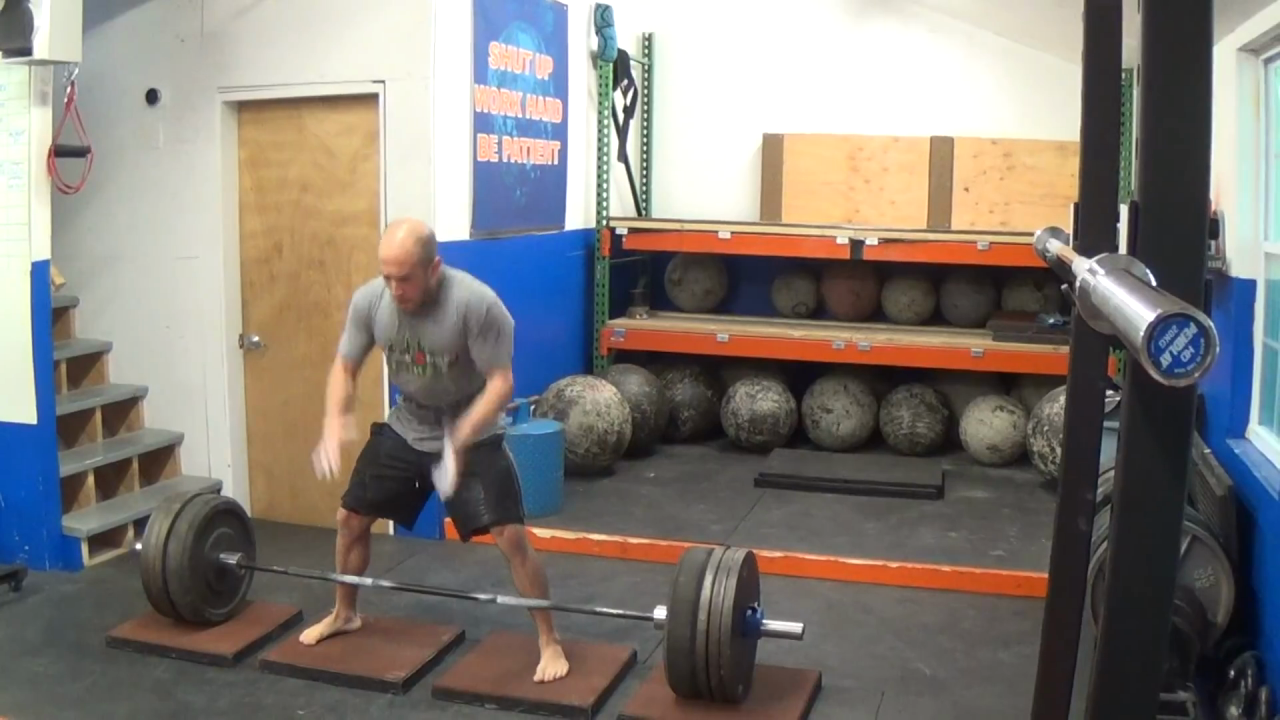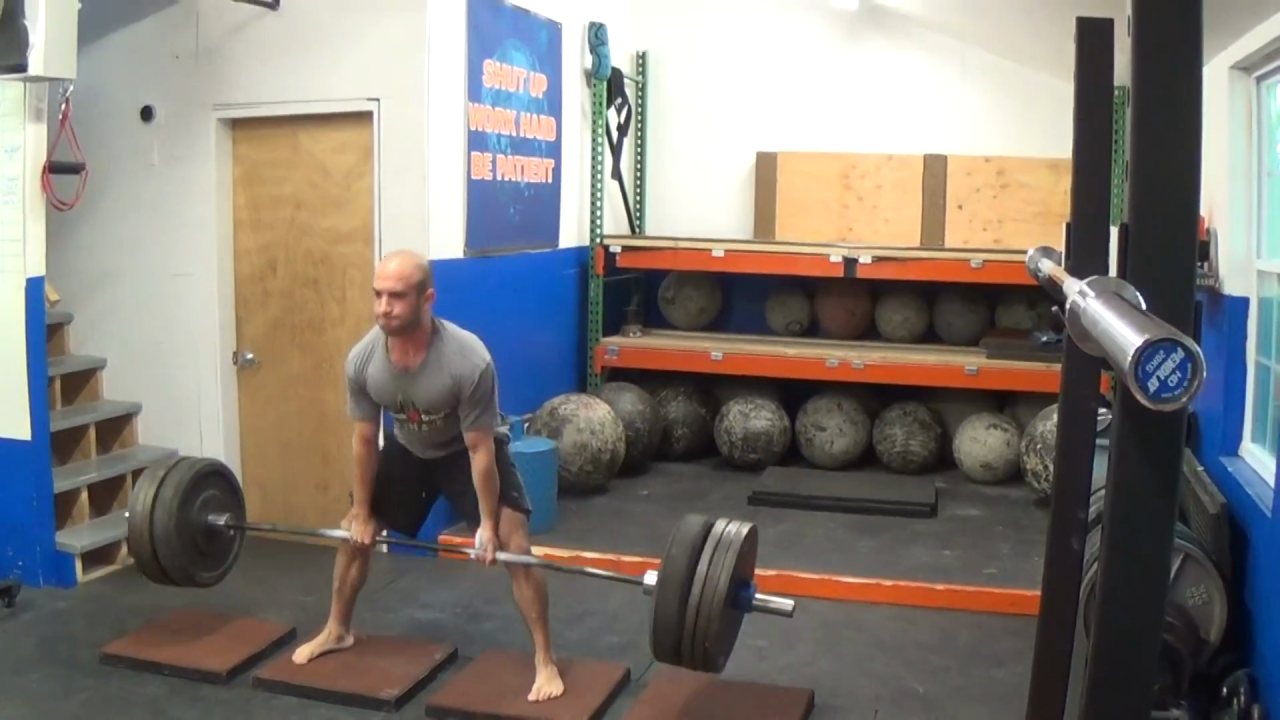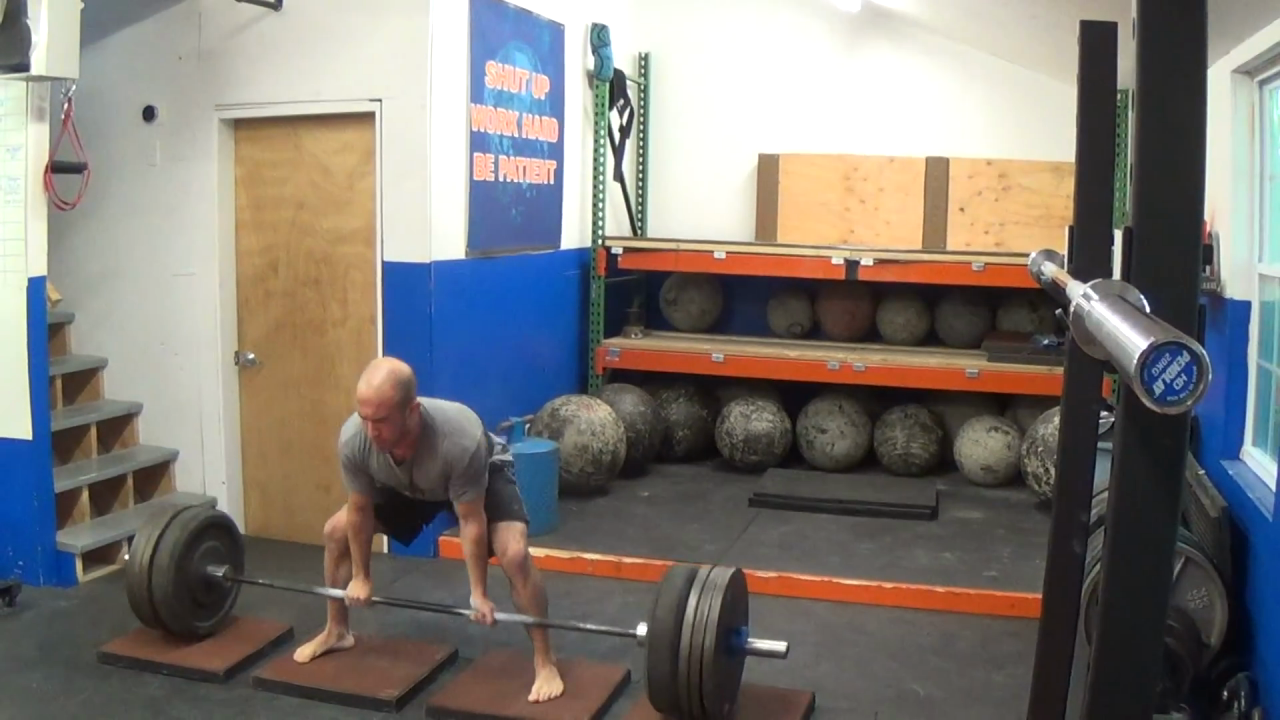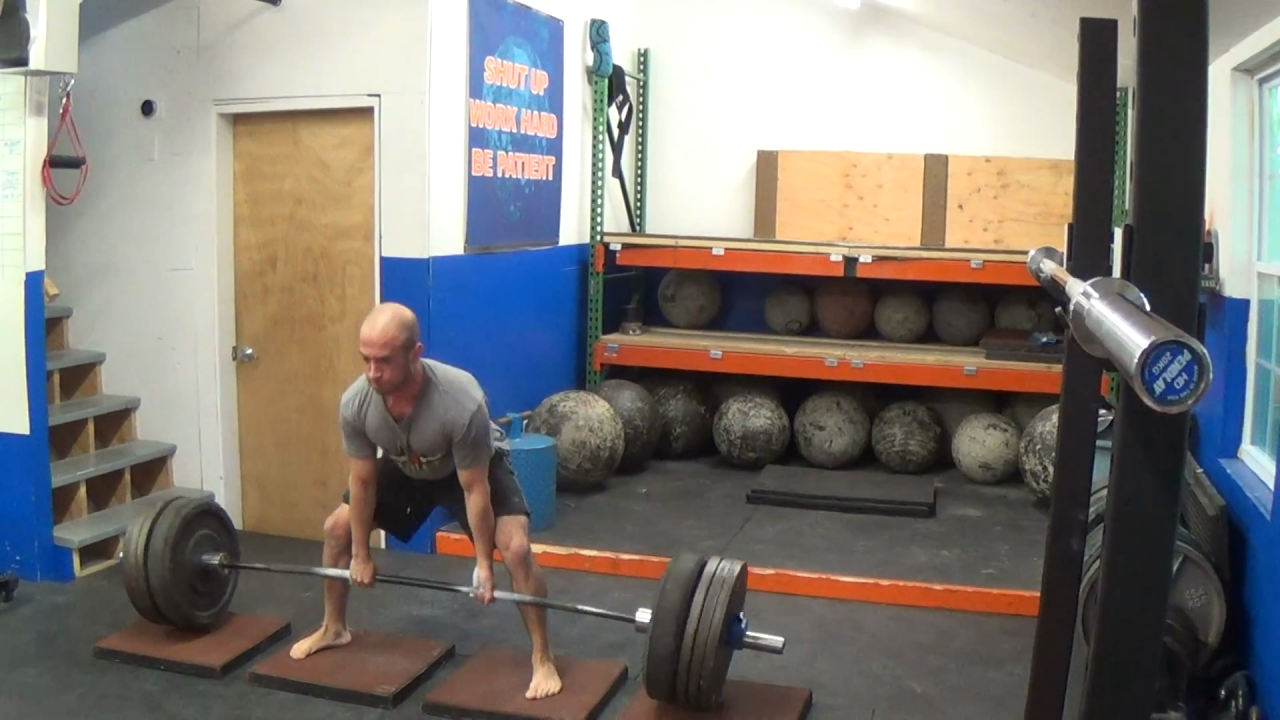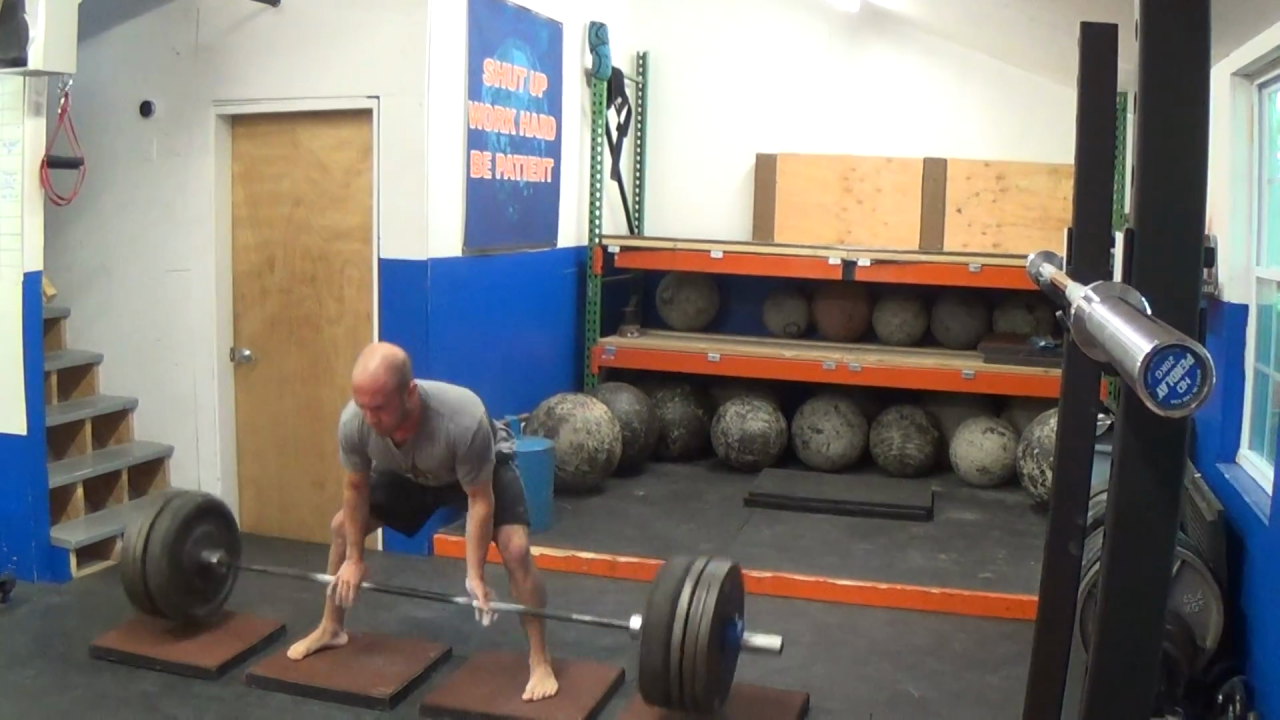
dt=1s
person 1, frame 1
left shoulder: (476, 302)
right shoulder: (371, 298)
left elbow: (501, 383)
right elbow: (344, 369)
left wrist: (463, 433)
right wrist: (334, 422)
left hip: (472, 435)
right hip: (405, 428)
left knee: (510, 537)
right knee: (350, 519)
left ankle: (549, 642)
right ankle: (344, 615)
person 1, frame 2
left shoulder: (468, 361)
right shoulder: (362, 360)
left elbow: (479, 448)
right elbow: (365, 439)
left wrist: (488, 525)
right wrist: (361, 515)
left hip: (470, 448)
right hip: (408, 450)
left knee: (514, 548)
right knee: (353, 534)
left ankle: (545, 661)
right ankle: (336, 632)
person 1, frame 3
left shoulder: (461, 439)
right shoulder: (353, 440)
left elbow: (471, 520)
right elbow: (359, 510)
left wrist: (478, 592)
right wrist: (360, 577)
left hip: (483, 474)
left knee: (514, 554)
right knee: (336, 532)
left ankle: (545, 663)
right ankle: (335, 632)
person 1, frame 4
left shoulder: (463, 402)
right shoulder: (355, 404)
left elbow: (474, 488)
right elbow: (362, 480)
left wrist: (483, 563)
right wrist: (361, 555)
left hip: (478, 465)
right hip: (404, 468)
left knee: (516, 548)
right knee: (337, 529)
left ankle: (542, 658)
right ankle: (334, 628)
person 1, frame 5
left shoulder: (464, 421)
right shoulder: (353, 423)
left elbow: (480, 500)
right elbow: (356, 487)
left wrist: (475, 574)
right wrist: (354, 560)
left hip: (484, 467)
left knee: (516, 549)
right knee: (343, 527)
left ankle: (539, 661)
right ankle: (331, 629)
